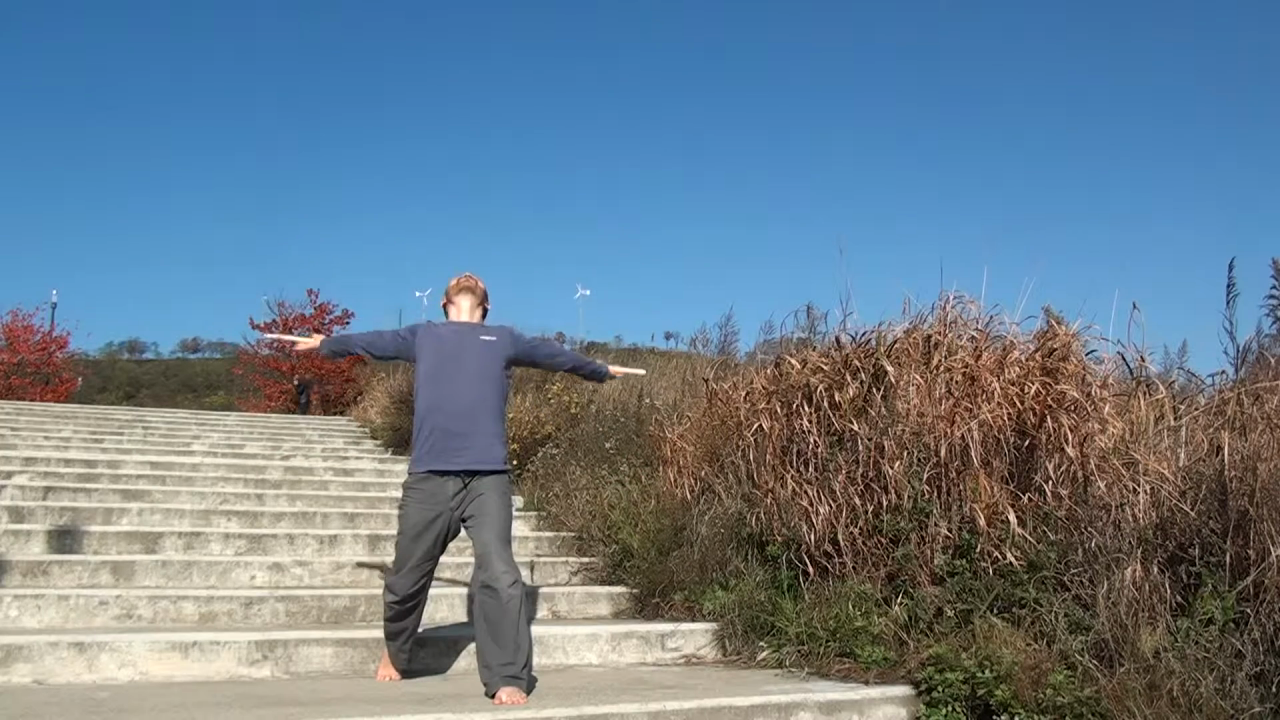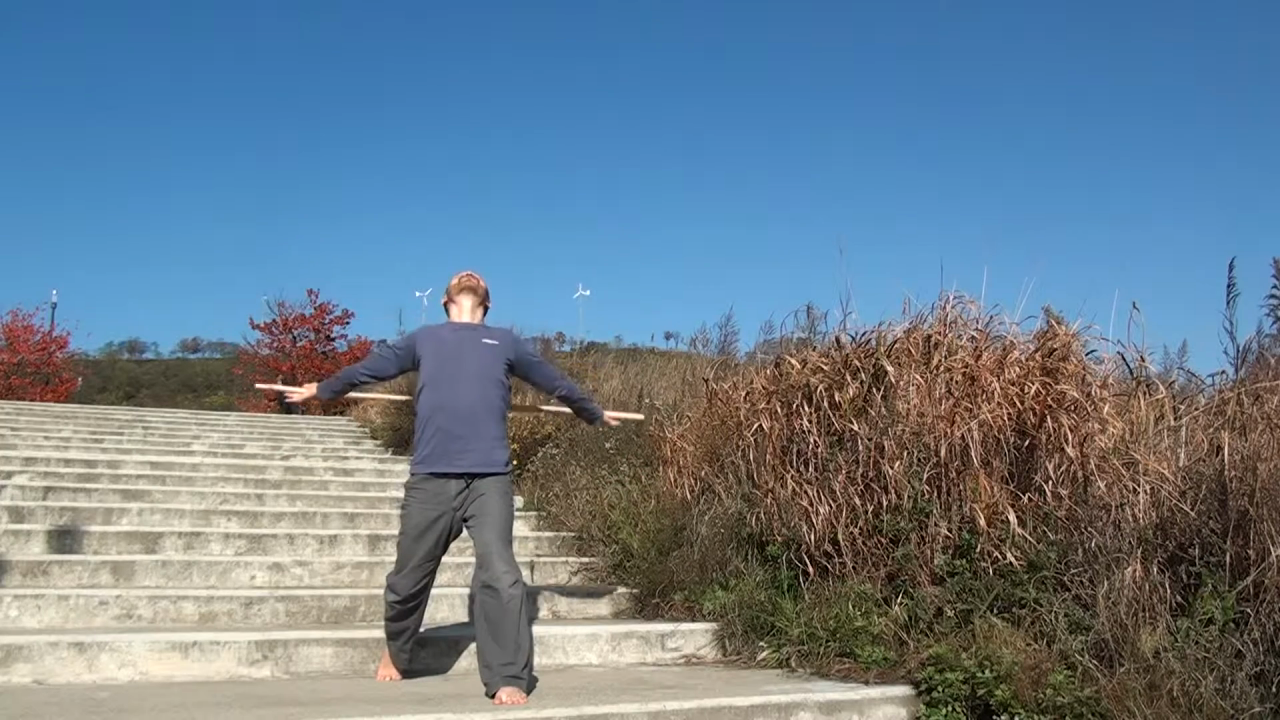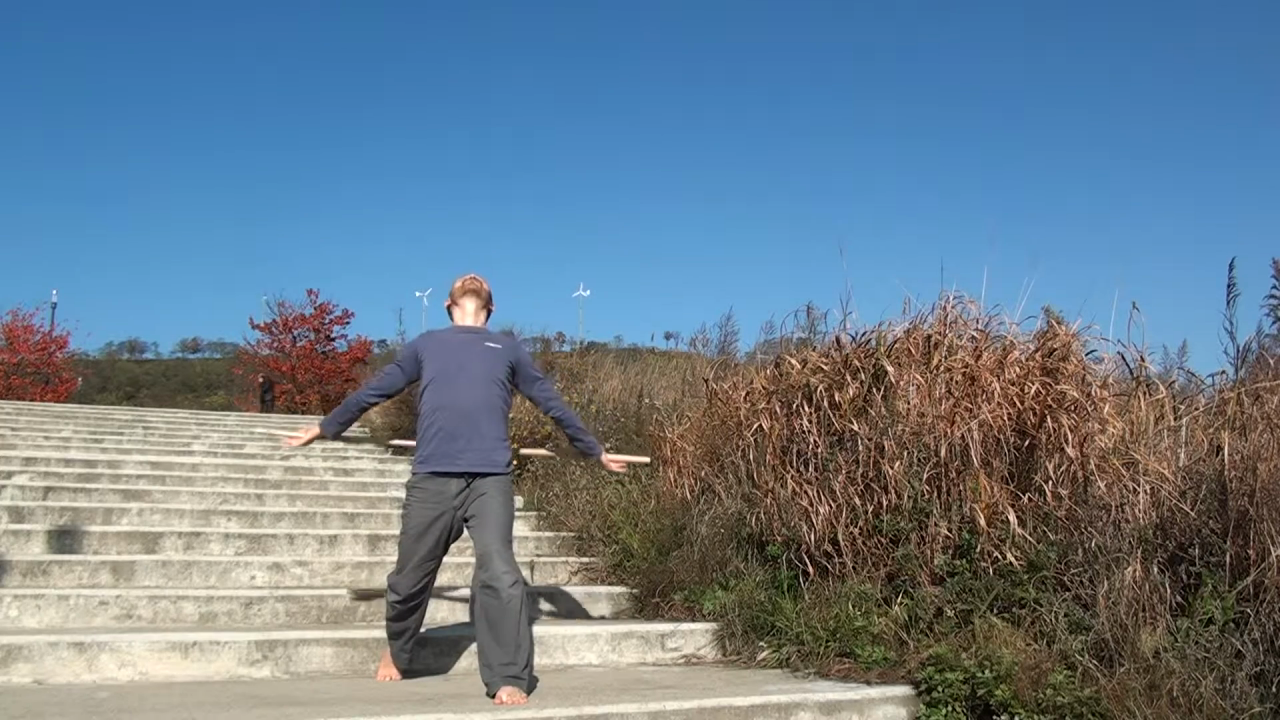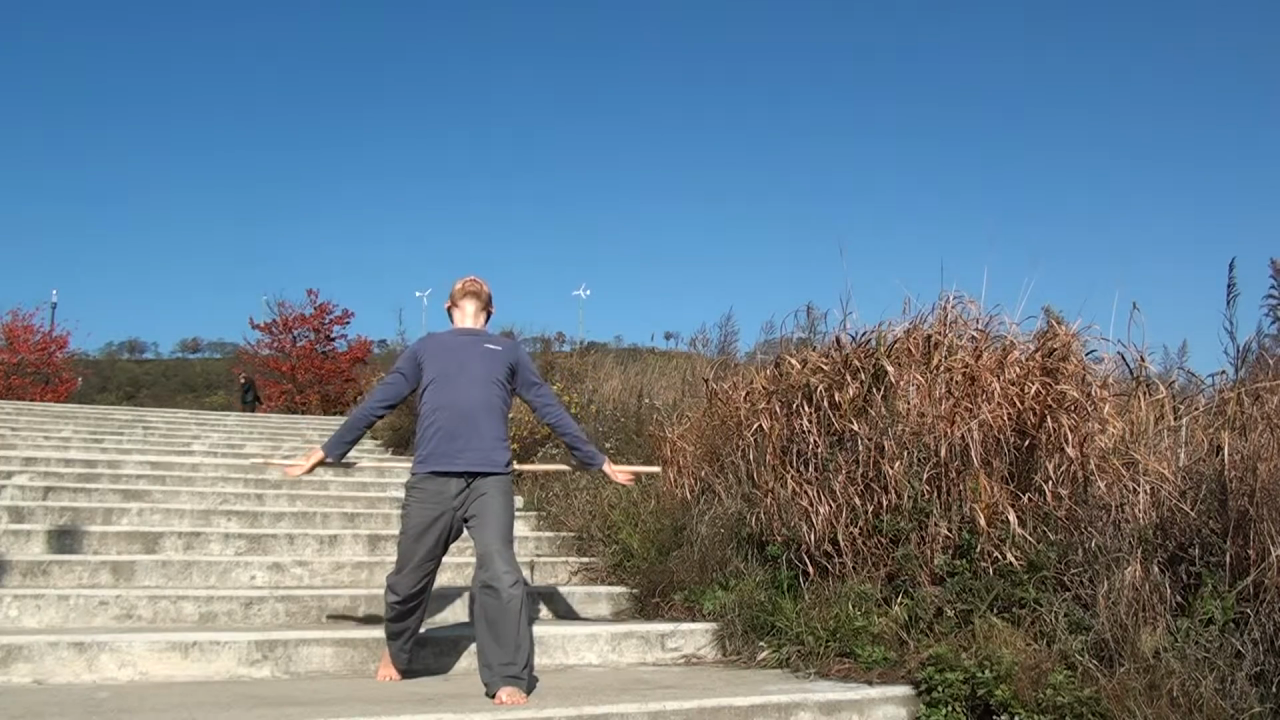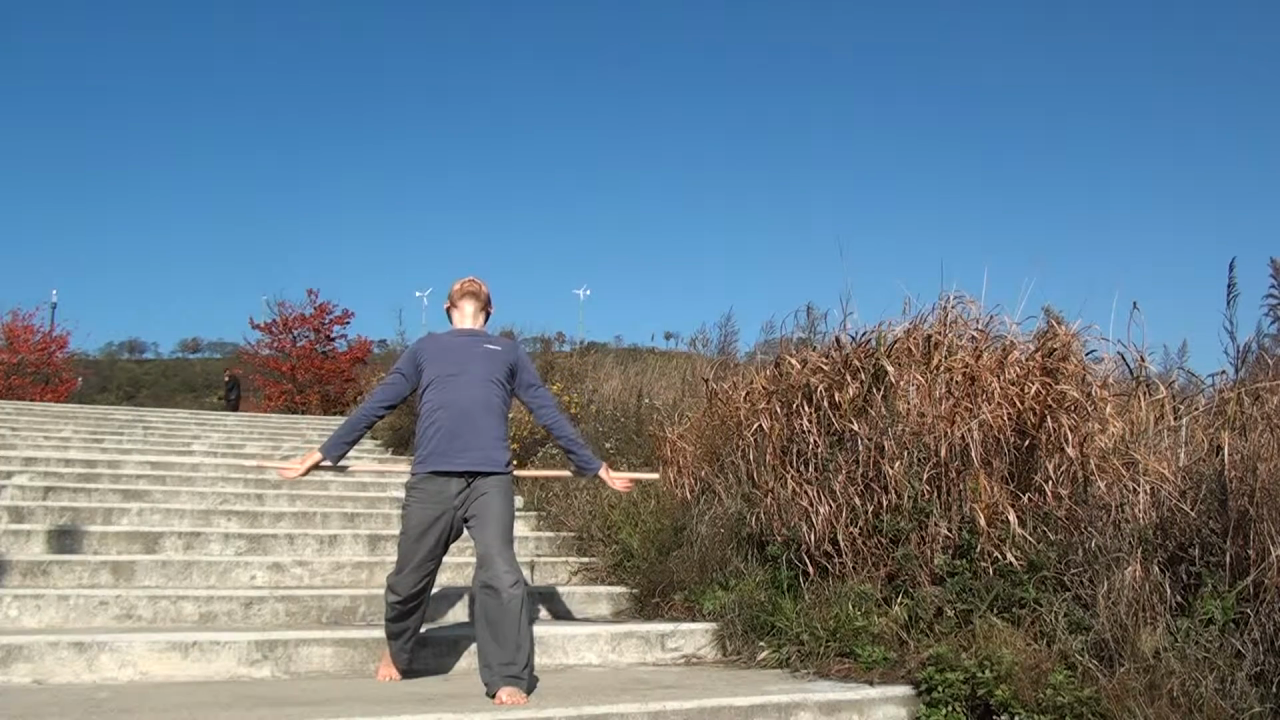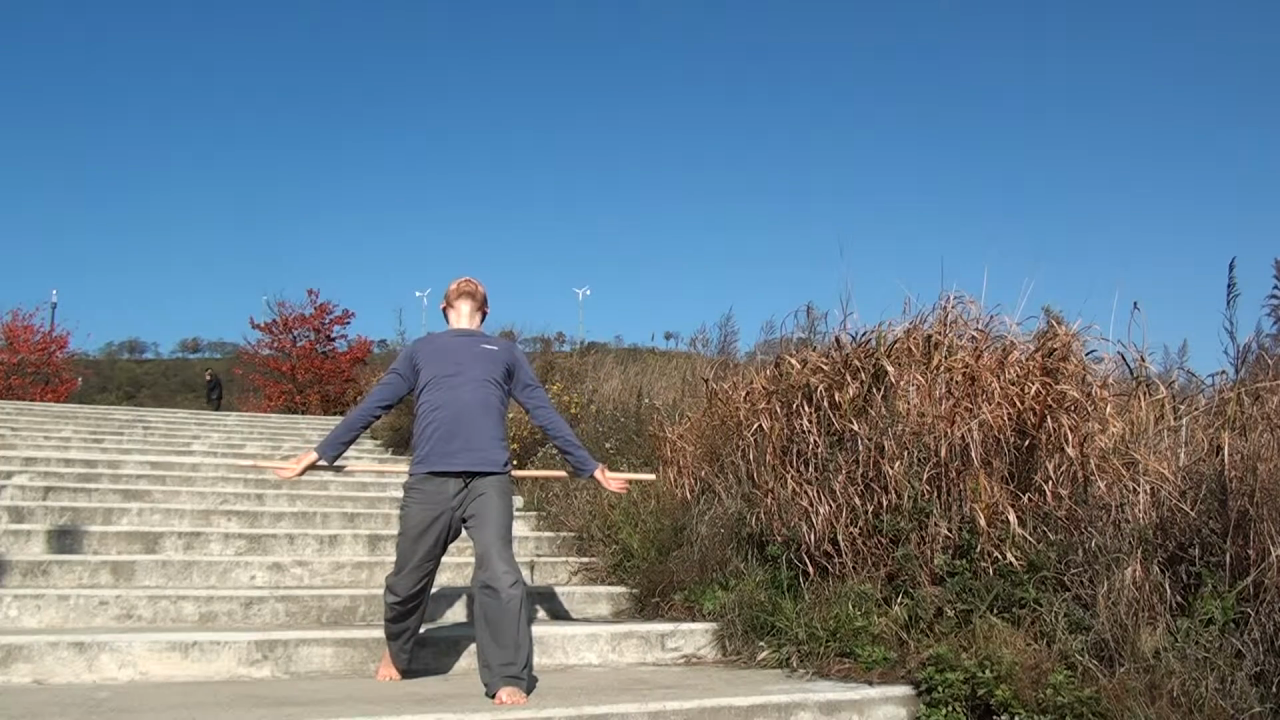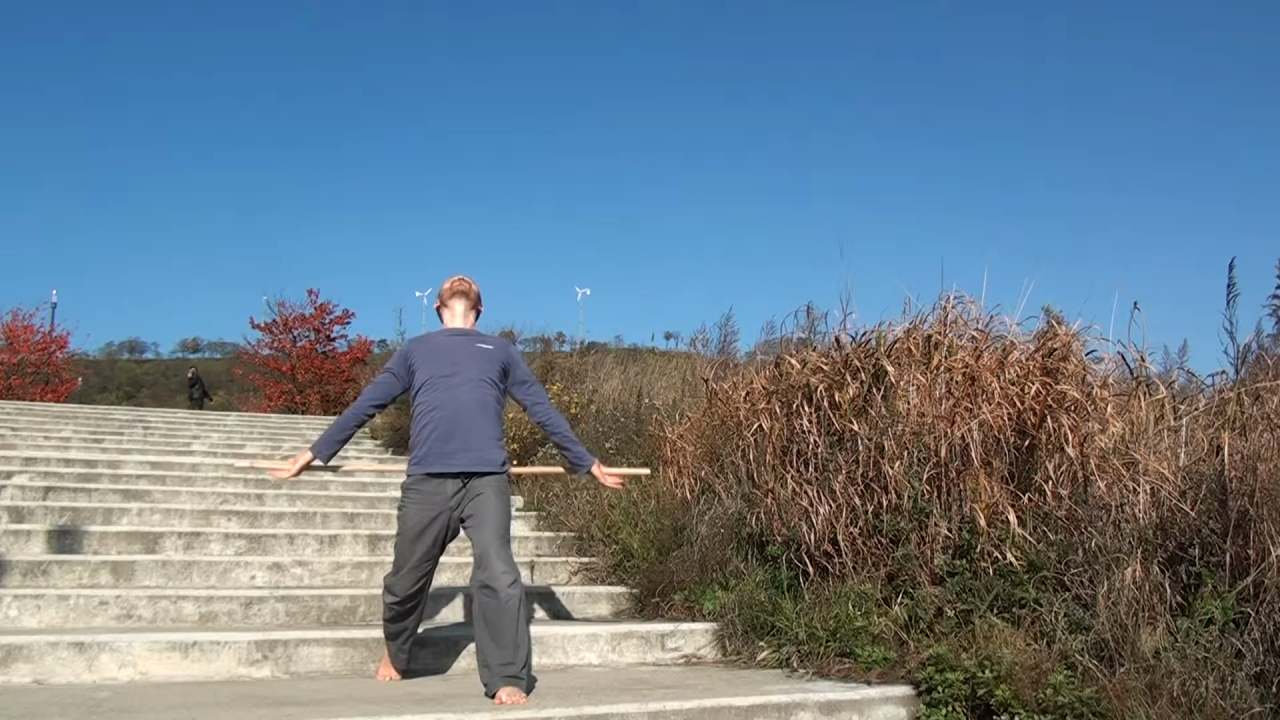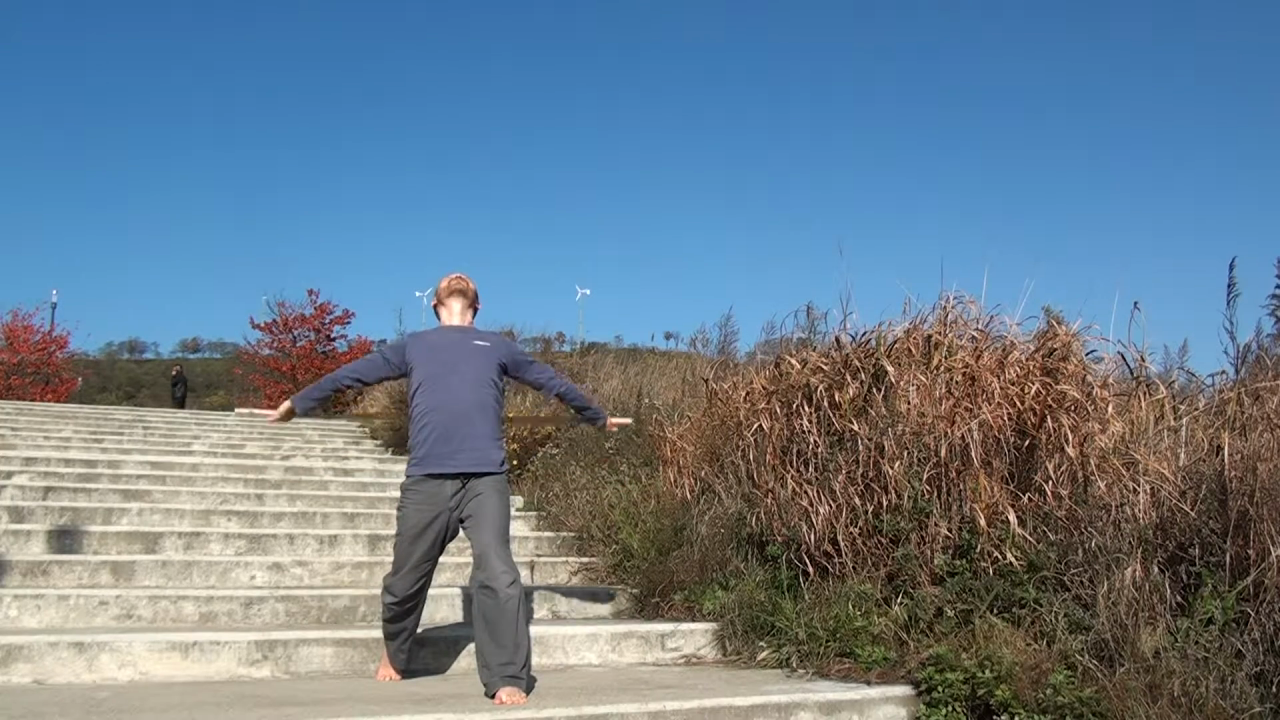
dt=0.3s
person 1, frame 1
left shoulder: (504, 340)
right shoulder: (422, 335)
left elbow: (560, 356)
right elbow: (367, 342)
left wrist: (601, 371)
right wrist: (324, 344)
left hip: (488, 477)
right hip: (428, 477)
left knee: (498, 575)
right knee: (406, 577)
left ankle: (509, 679)
right ankle: (395, 653)
person 1, frame 2
left shoulder: (506, 343)
right shoulder: (424, 339)
left elbow: (556, 384)
right elbow: (368, 369)
left wrist: (596, 415)
right wrist: (320, 391)
left hip: (490, 478)
right hip: (430, 478)
left knee: (499, 575)
right knee: (408, 576)
left ankle: (509, 679)
right ankle: (395, 654)
person 1, frame 3
left shoulder: (509, 349)
right shoulder: (426, 344)
left elbow: (553, 403)
right elbow: (374, 390)
left wrist: (594, 450)
right wrist: (325, 428)
left hip: (490, 478)
right hip: (431, 478)
left knee: (499, 575)
right knee: (409, 576)
left ankle: (509, 679)
right ankle: (396, 652)
person 1, frame 4
left shoulder: (509, 351)
right shoulder: (425, 347)
left elbow: (552, 410)
right elbow: (376, 404)
left wrist: (598, 461)
right wrist: (327, 452)
left hip: (490, 478)
right hip: (430, 479)
left knee: (500, 574)
right knee: (409, 577)
left ankle: (510, 680)
right ankle: (396, 653)
person 1, frame 5
left shoulder: (508, 352)
right shoulder: (425, 348)
left elbow: (549, 412)
right elbow: (376, 404)
left wrist: (594, 466)
right wrist: (324, 453)
left hip: (490, 478)
right hip: (431, 478)
left knee: (500, 575)
right knee: (409, 577)
left ankle: (509, 679)
right ankle: (396, 653)
person 1, frame 6
left shoulder: (506, 352)
right shoulder: (421, 349)
left elbow: (545, 412)
right elbow: (373, 404)
left wrist: (589, 466)
right wrist: (320, 453)
left hip: (489, 478)
right hip: (429, 479)
left knee: (499, 575)
right knee: (408, 578)
left ankle: (509, 680)
right ankle: (396, 654)
person 1, frame 7
left shoulder: (500, 350)
right shoulder: (416, 349)
left elbow: (542, 408)
right elbow: (366, 403)
left wrist: (586, 462)
right wrist: (314, 453)
left hip: (486, 478)
right hip: (426, 479)
left knee: (498, 575)
right knee: (406, 578)
left ankle: (508, 680)
right ankle: (395, 654)
person 1, frame 8
left shoulder: (496, 346)
right shoulder: (412, 346)
left elbow: (553, 380)
right elbow: (355, 371)
left wrist: (597, 415)
right wrist: (298, 402)
left hip: (487, 478)
right hip: (426, 480)
left knee: (497, 575)
right knee: (406, 578)
left ankle: (509, 679)
right ankle: (394, 655)
